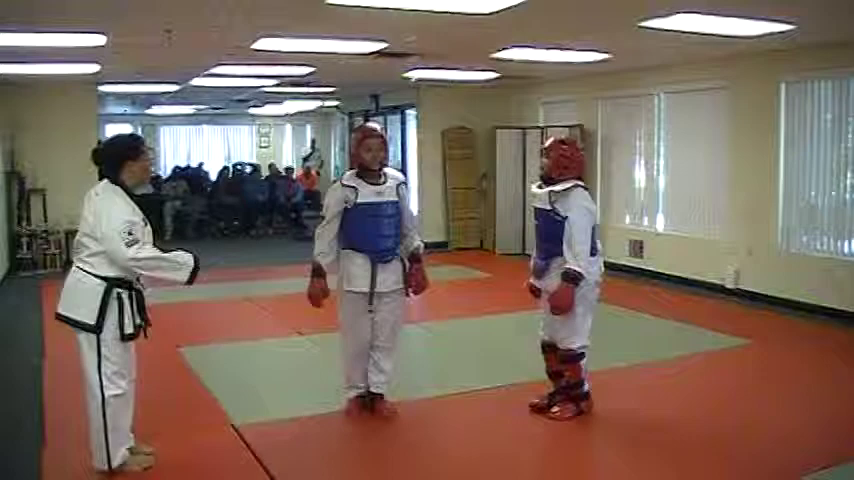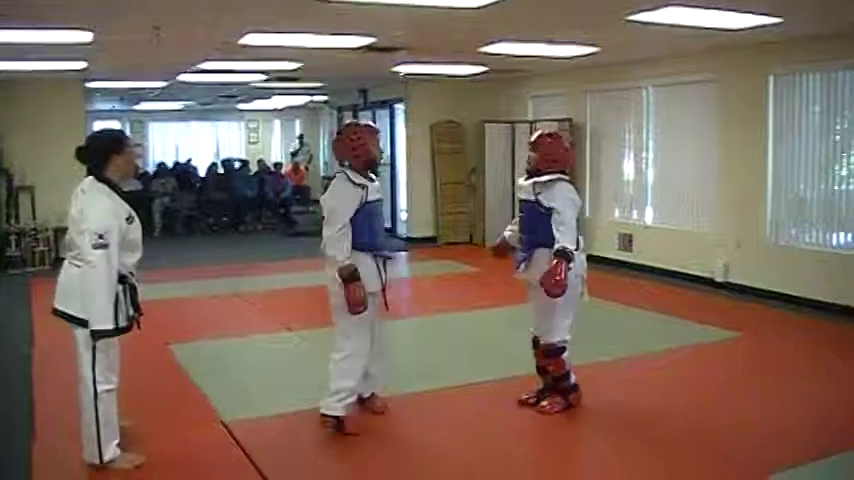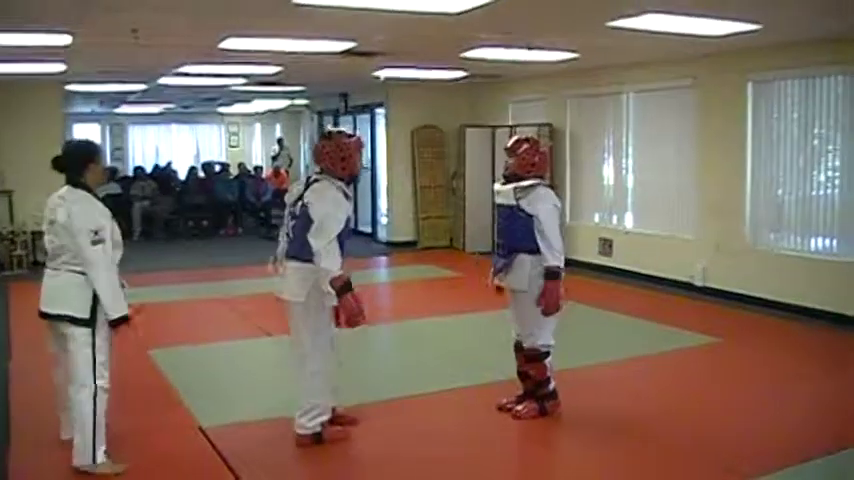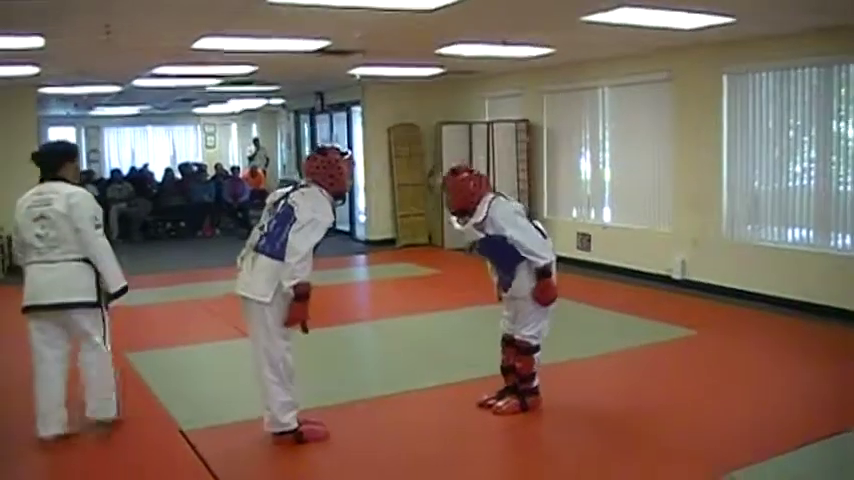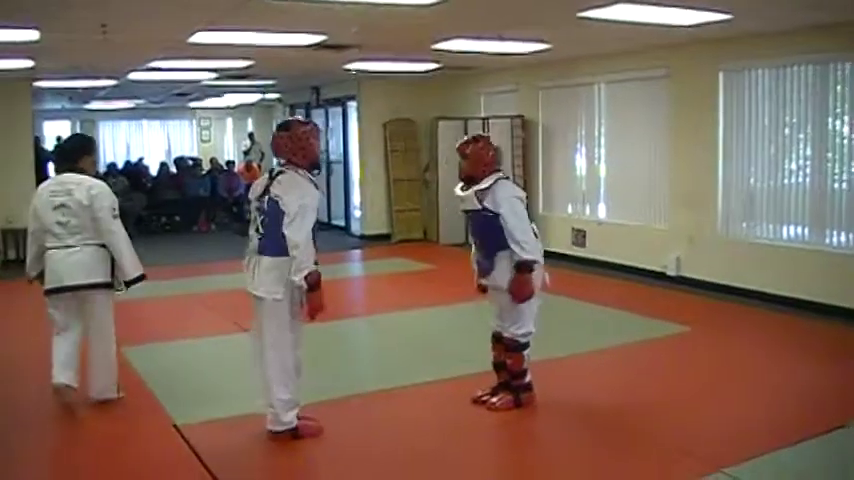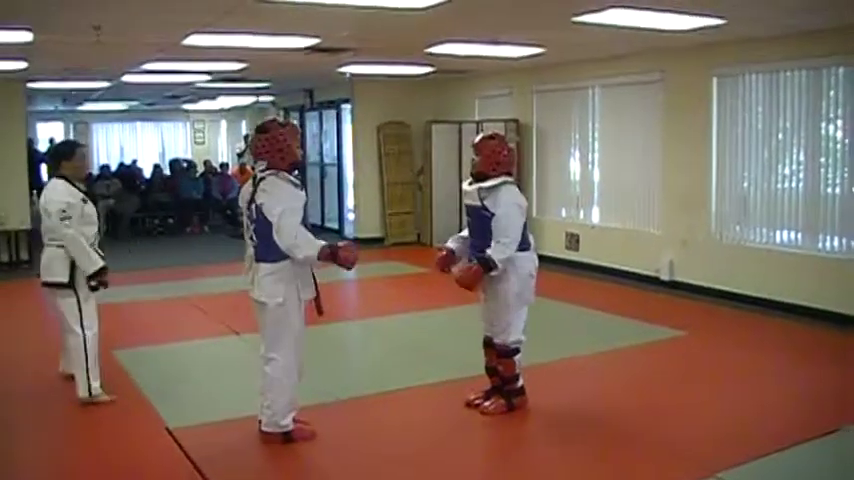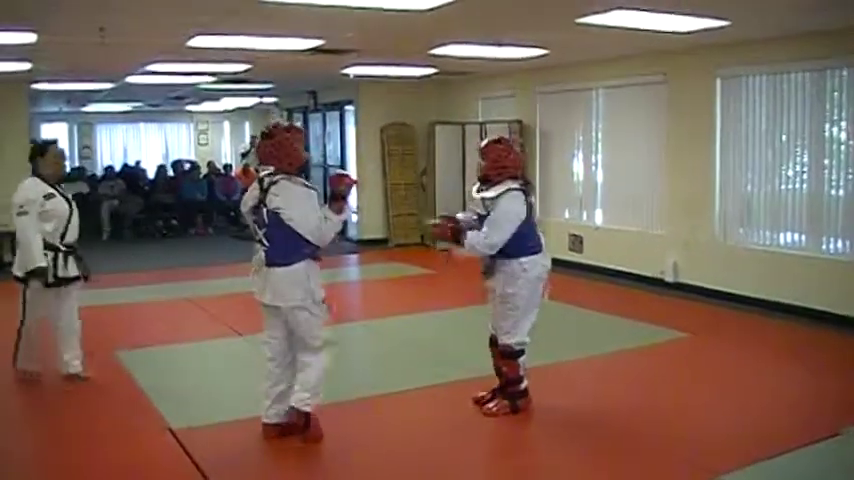
dt=0.4s
person 1, frame 1
left shoulder: (398, 183)
right shoulder: (343, 190)
left elbow: (409, 227)
right elbow: (326, 234)
left wrist: (416, 263)
right wrist: (318, 275)
left hip: (391, 271)
right hip: (358, 272)
left knee: (386, 337)
right knee: (356, 337)
left ankle: (377, 392)
right ankle: (356, 392)
person 1, frame 2
left shoulder: (367, 182)
right shoulder: (344, 188)
right elbow: (336, 239)
right wrist: (351, 282)
left hip: (369, 267)
right hip: (353, 273)
left knee: (369, 338)
right knee: (353, 342)
left ankle: (364, 391)
right ankle: (334, 411)
person 1, frame 3
left shoulder: (308, 186)
right shoulder: (334, 196)
left elbow: (291, 234)
right elbow: (325, 250)
left wrist: (283, 267)
right wrist: (346, 293)
left hip: (298, 276)
right hip: (311, 282)
left knee: (321, 350)
right knee: (314, 353)
left ankle: (324, 410)
right ankle: (310, 427)
person 1, frame 4
left shoulder: (293, 193)
right shoulder: (319, 205)
left elbow: (262, 234)
right elbow: (298, 252)
right wrist: (301, 298)
left hip: (257, 275)
right hip: (270, 281)
left knee: (274, 352)
right knee: (275, 354)
left ankle: (284, 418)
right ankle: (286, 425)
person 1, frame 5
left shoulder: (269, 180)
right shoulder: (302, 186)
left elbow: (261, 229)
right elbow: (298, 240)
left wrist: (283, 274)
right wrist: (313, 285)
left hip: (263, 270)
right hip: (281, 276)
left knee: (276, 348)
right knee: (281, 350)
left ankle: (281, 413)
right ankle: (283, 423)
person 1, frame 6
left shoulder: (256, 184)
right shoulder: (282, 188)
right elbow: (291, 239)
right wrist: (333, 252)
left hip: (265, 274)
right hip: (282, 278)
left knee: (275, 350)
right knee: (284, 352)
left ankle: (273, 416)
right ankle: (277, 425)
person 1, frame 7
left shoulder: (259, 187)
right shoulder: (295, 191)
right elbow: (322, 234)
right wrist: (339, 200)
left hip: (269, 277)
right hip: (295, 278)
left knee: (279, 350)
right knee: (315, 346)
left ankle: (275, 418)
right ankle: (301, 408)
person 2, frame 1
left shoulder: (107, 194)
right shoulder: (114, 206)
right elbow: (135, 256)
right wrist: (187, 263)
left hip: (105, 296)
right hip: (101, 302)
left knee: (122, 374)
right knee: (109, 379)
left ankle: (122, 441)
right ankle: (112, 457)
person 2, frame 2
left shoulder: (93, 189)
right shoulder: (101, 203)
right elbow: (100, 263)
right wrist: (103, 319)
left hip: (87, 290)
right hip: (93, 295)
left knee: (99, 368)
right knee: (99, 373)
left ankle: (103, 427)
right ankle: (103, 452)
person 2, frame 3
left shoulder: (57, 200)
right shoulder: (87, 206)
right elbow: (99, 262)
right wrist: (117, 308)
left hip: (55, 292)
right hip: (81, 296)
left knee: (71, 367)
right knee: (91, 375)
left ankle: (73, 428)
right ankle: (88, 456)
person 2, frame 4
left shoulder: (25, 201)
right shoulder: (78, 197)
left elbow: (20, 249)
right elbow: (96, 244)
right wrist: (115, 283)
left hip: (39, 285)
right hip: (76, 282)
left knee: (48, 357)
right knee: (96, 350)
left ankle: (51, 426)
right ankle: (102, 411)
person 2, frame 5
left shoulder: (43, 190)
right shoulder: (97, 189)
left elbow: (35, 234)
right elbow: (114, 233)
left wrist: (35, 268)
right wrist: (131, 271)
left hip: (58, 267)
right hip: (92, 266)
left knee: (65, 329)
right knee: (101, 330)
left ankle: (63, 381)
right ankle: (102, 390)
person 2, frame 6
left shoulder: (67, 190)
right shoulder: (62, 193)
right elbow: (71, 236)
right wrist: (95, 267)
left hip: (71, 266)
right hip: (68, 268)
left knee: (78, 324)
right knee: (83, 327)
left ankle: (70, 367)
right ankle: (89, 390)
person 2, frame 7
left shoulder: (57, 189)
right shoulder: (29, 190)
right elbow: (27, 231)
left wrist: (73, 257)
right wrist: (38, 265)
left hip: (65, 262)
right hip: (39, 263)
left knee: (70, 317)
right knee: (32, 318)
left ankle: (72, 366)
right ankle: (24, 364)
person 3, frame 1
left shoulder: (576, 199)
right shoulder: (547, 194)
left elbow: (578, 247)
left wrist: (569, 285)
right wrist: (534, 274)
left hip: (573, 280)
right hip: (550, 277)
left knee: (570, 340)
right knee: (549, 338)
left ankle: (579, 397)
right ankle: (560, 391)
person 3, frame 2
left shoulder: (560, 190)
right shoulder: (534, 186)
left elbow: (564, 230)
left wrist: (561, 261)
right wrist: (507, 239)
left hip: (558, 269)
right hip: (538, 269)
left knee: (553, 334)
right knee: (540, 333)
left ankle: (568, 390)
right ankle: (551, 386)
person 3, frame 3
left shoulder: (540, 196)
right shoulder: (508, 192)
left elbow: (552, 243)
left wrist: (553, 281)
right wrist: (499, 270)
left hip: (535, 277)
right hip: (515, 276)
left knee: (536, 338)
right knee: (521, 337)
left ankle: (547, 397)
right ankle: (530, 391)
person 3, frame 4
left shoulder: (499, 211)
right shoulder: (472, 217)
left elbow: (534, 243)
left wrist: (545, 278)
right wrist: (501, 282)
left hip: (531, 277)
right hip: (513, 279)
left knee: (526, 335)
right knee: (509, 334)
left ankle: (528, 394)
right ankle: (512, 387)
person 3, frame 5
left shoulder: (503, 190)
right shoulder: (472, 193)
left elbow: (522, 236)
left wrist: (524, 273)
right wrist: (481, 271)
left hip: (516, 269)
right hip: (497, 269)
left knee: (515, 329)
right knee: (500, 328)
left ankle: (522, 389)
right ankle: (504, 382)
person 3, frame 6
left shoulder: (506, 194)
right shoulder: (480, 190)
left elbow: (506, 242)
right elbow: (475, 232)
left wrist: (479, 268)
right wrist: (453, 250)
left hip: (511, 271)
right hip: (493, 272)
left knee: (505, 333)
right knee: (491, 332)
left ankle: (514, 393)
right ankle: (497, 387)
person 3, frame 7
left shoulder: (510, 200)
right shoulder: (497, 192)
left elbow: (487, 243)
right elbow: (486, 227)
left wrist: (454, 236)
right wrist: (459, 225)
left hip: (522, 272)
right hip: (509, 270)
left knee: (509, 333)
right knee: (499, 331)
left ankle: (516, 394)
right ankle: (507, 385)
